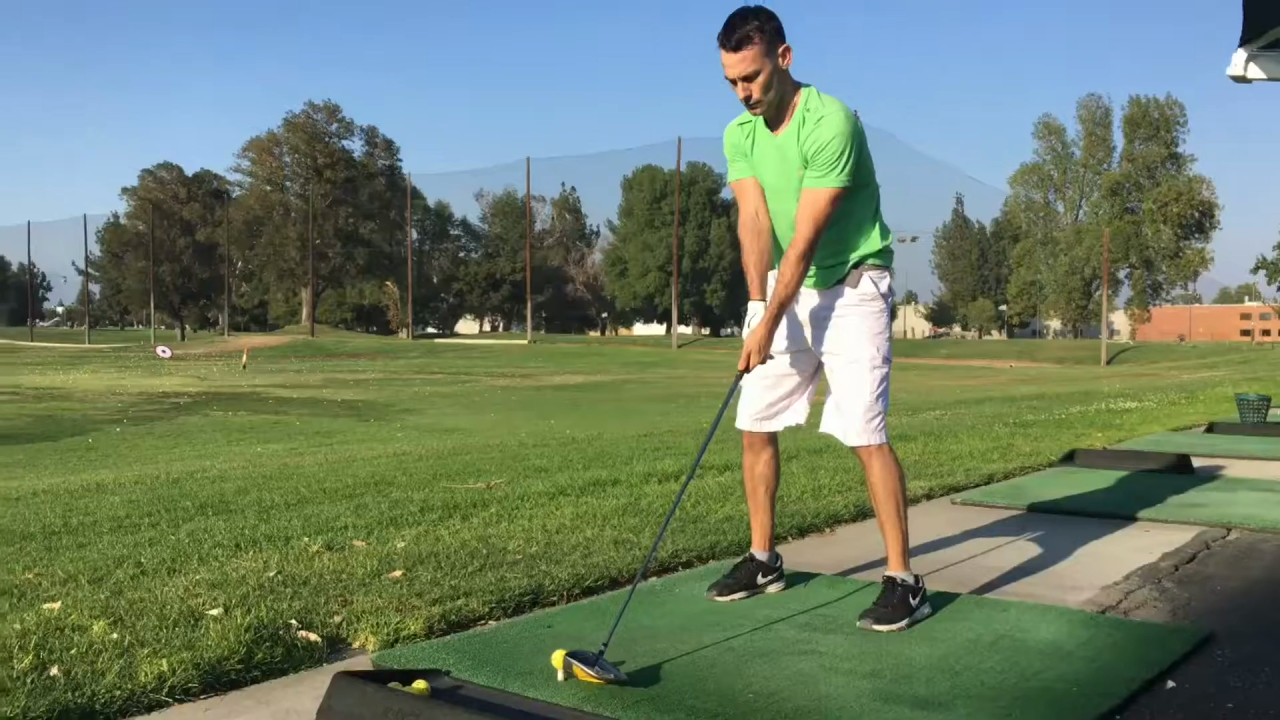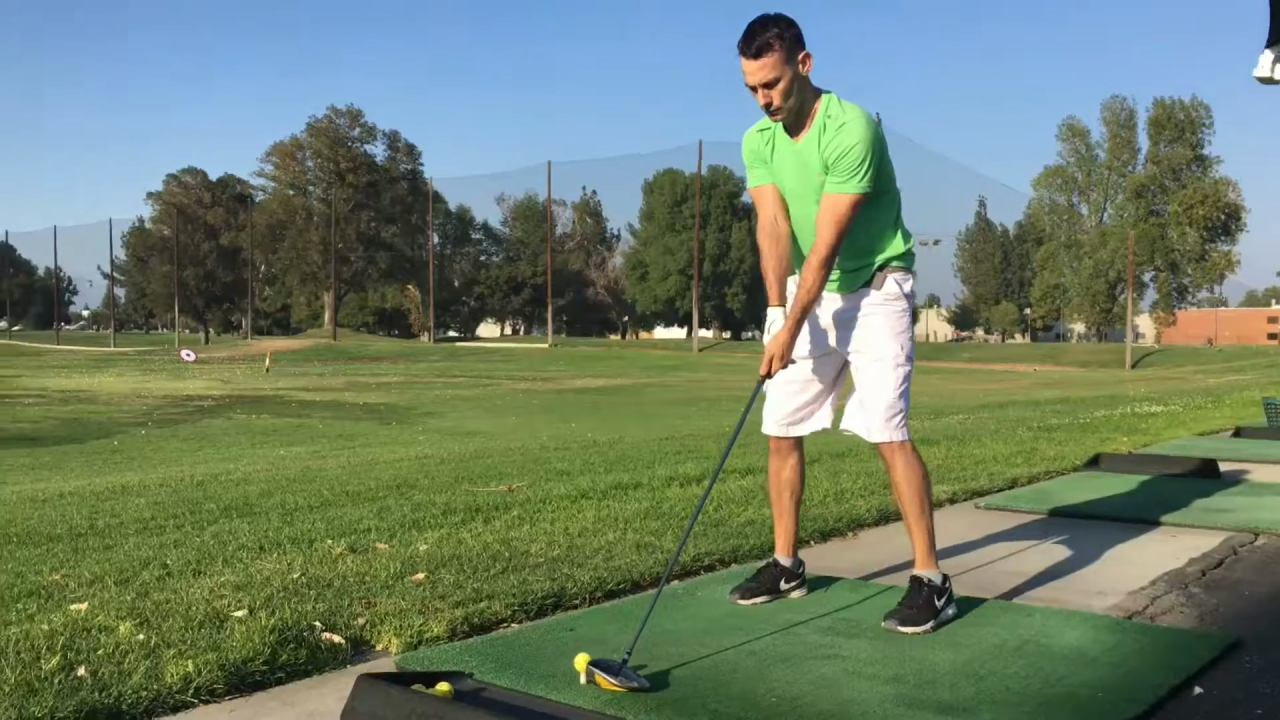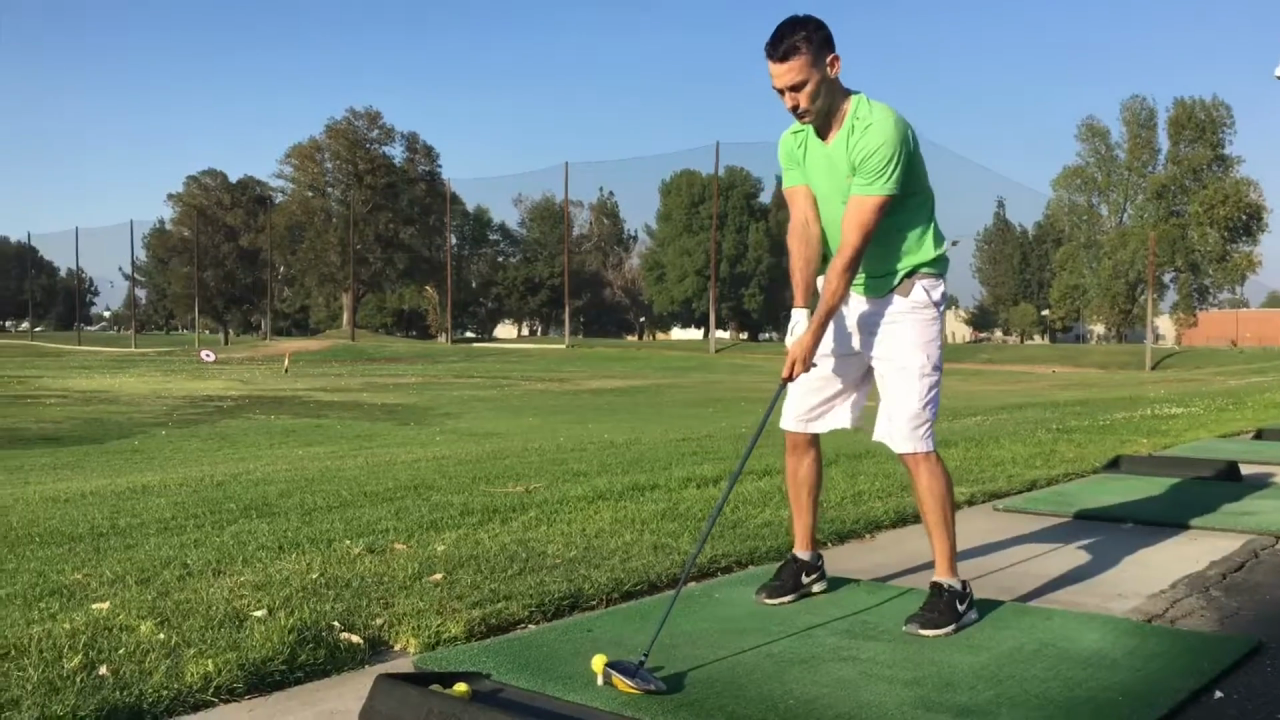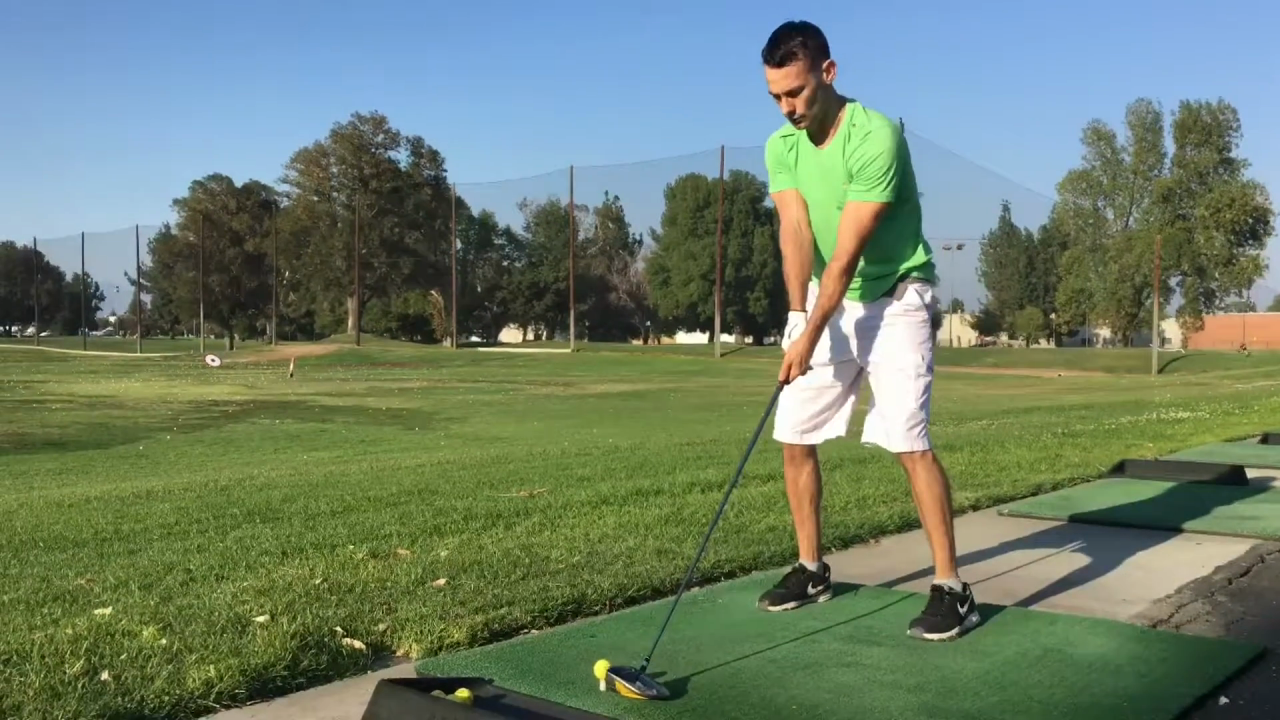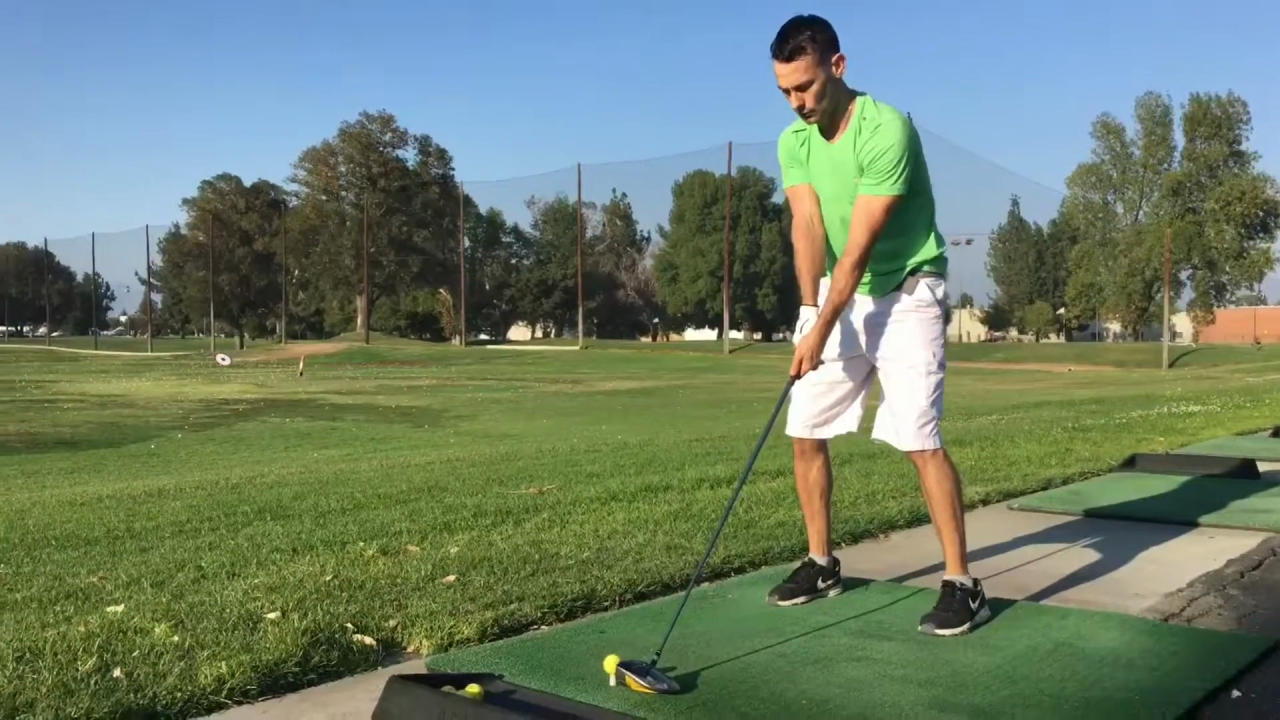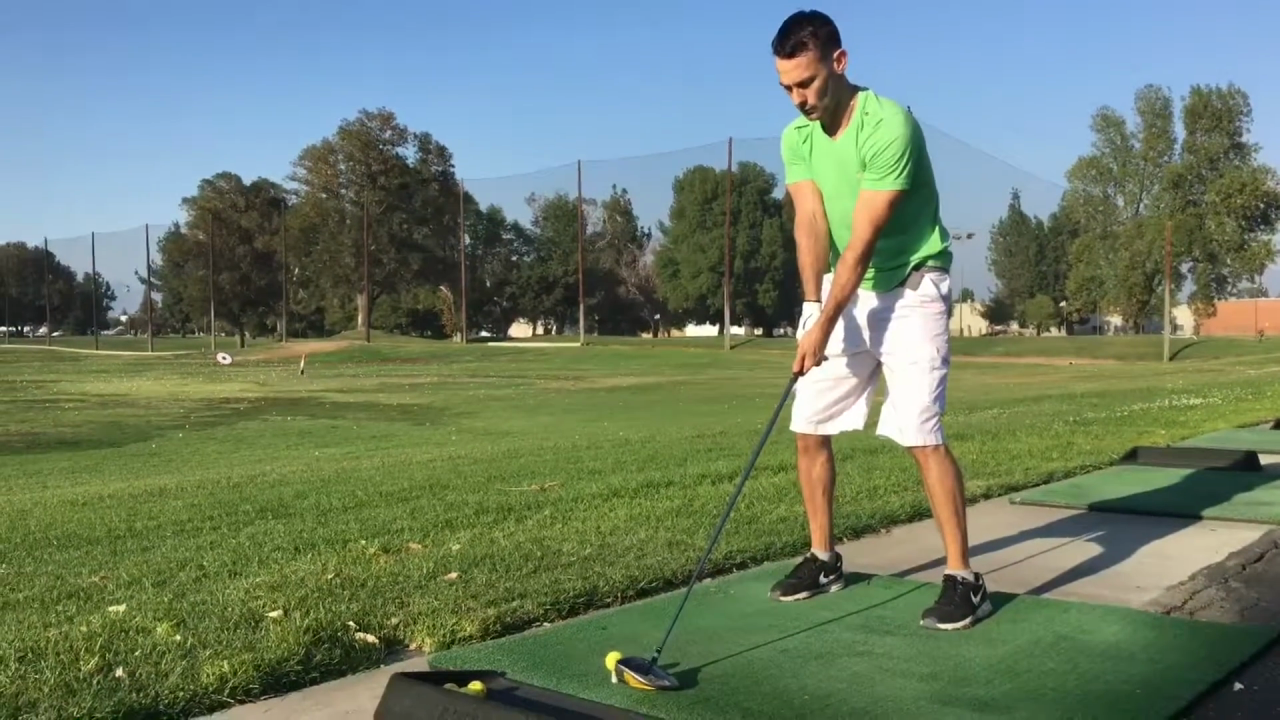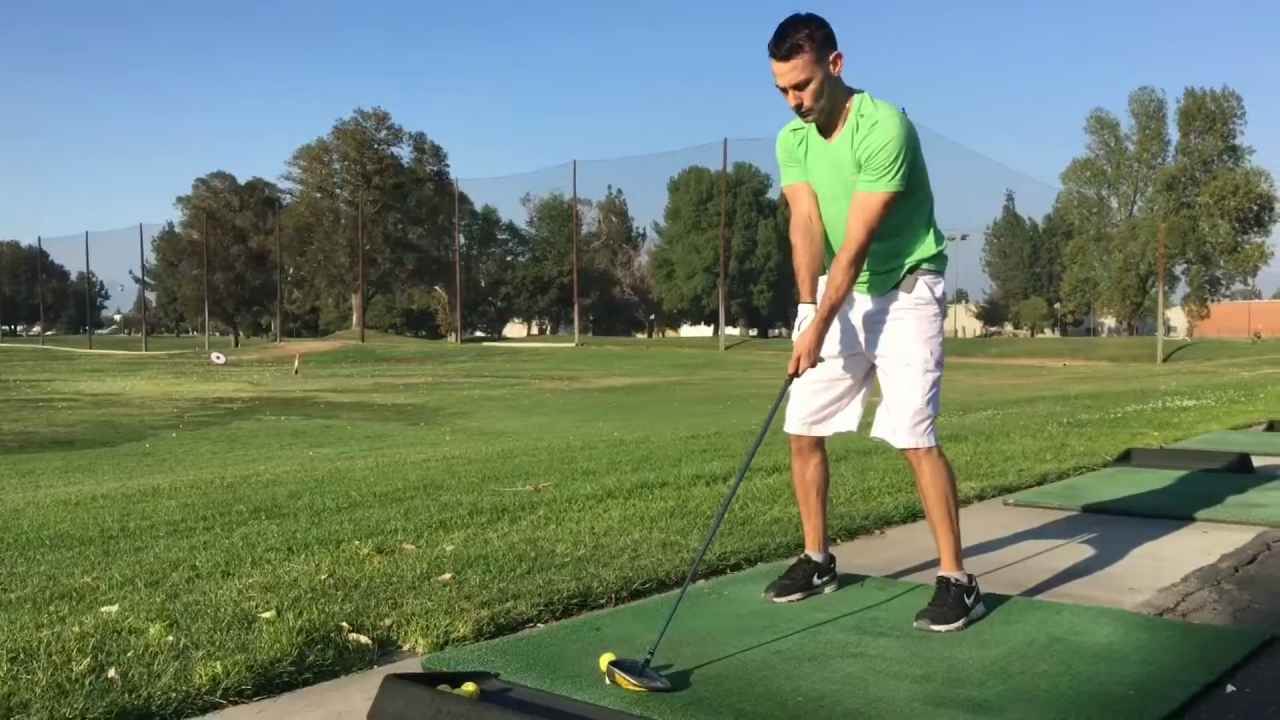
dt=0.3s
person 1, frame 1
left shoulder: (832, 122)
right shoulder: (739, 134)
left elbow: (806, 239)
right elbow: (754, 222)
left wrist: (768, 324)
right wrist: (758, 307)
left hip: (851, 289)
right hip: (787, 291)
left knee: (865, 433)
right knee: (755, 427)
left ankle: (902, 581)
right ankle: (763, 559)
person 1, frame 2
left shoulder: (851, 129)
right shoulder: (757, 140)
left elbow: (826, 245)
right elbow: (772, 228)
left wrist: (790, 329)
right wrist: (775, 312)
left hip: (874, 291)
right hip: (809, 294)
left knee: (887, 431)
right knee: (781, 433)
left ankle: (930, 579)
right ankle: (786, 565)
person 1, frame 3
left shoulder: (881, 130)
right shoulder: (792, 142)
left elbow: (852, 247)
right elbow: (804, 229)
left wrist: (813, 332)
right wrist: (800, 314)
left hip: (904, 296)
right hip: (838, 296)
left knee: (912, 440)
right knee: (798, 428)
left ankle: (950, 586)
right ankle: (805, 559)
person 1, frame 4
left shoulder: (875, 138)
right shoulder: (780, 146)
left elbow: (847, 252)
right elbow: (795, 233)
left wrist: (809, 336)
right wrist: (796, 318)
left hip: (893, 300)
right hip: (828, 300)
left knee: (910, 441)
right knee: (794, 439)
left ankle: (950, 589)
right ankle: (811, 569)
person 1, frame 5
left shoulder: (886, 131)
right shoulder: (792, 141)
left elbow: (859, 247)
right elbow: (807, 226)
left wrist: (820, 331)
right wrist: (809, 312)
left hip: (904, 296)
right hip: (838, 297)
left knee: (919, 438)
right knee: (805, 434)
left ankle: (961, 584)
right ankle: (821, 563)
person 1, frame 6
left shoulder: (889, 126)
right shoulder: (796, 137)
left elbow: (862, 241)
right elbow: (810, 223)
left wrist: (822, 325)
right wrist: (812, 307)
left hip: (909, 290)
right hip: (843, 292)
left knee: (921, 434)
right knee: (809, 429)
left ankle: (963, 578)
right ankle: (823, 558)
person 1, frame 7
left shoulder: (884, 128)
right shoulder: (791, 140)
left elbow: (856, 243)
right elbow: (806, 226)
left wrist: (818, 326)
right wrist: (807, 308)
left hip: (904, 293)
right hip: (837, 295)
left knee: (914, 435)
right knee: (803, 430)
left ankle: (956, 579)
right ankle: (817, 559)
